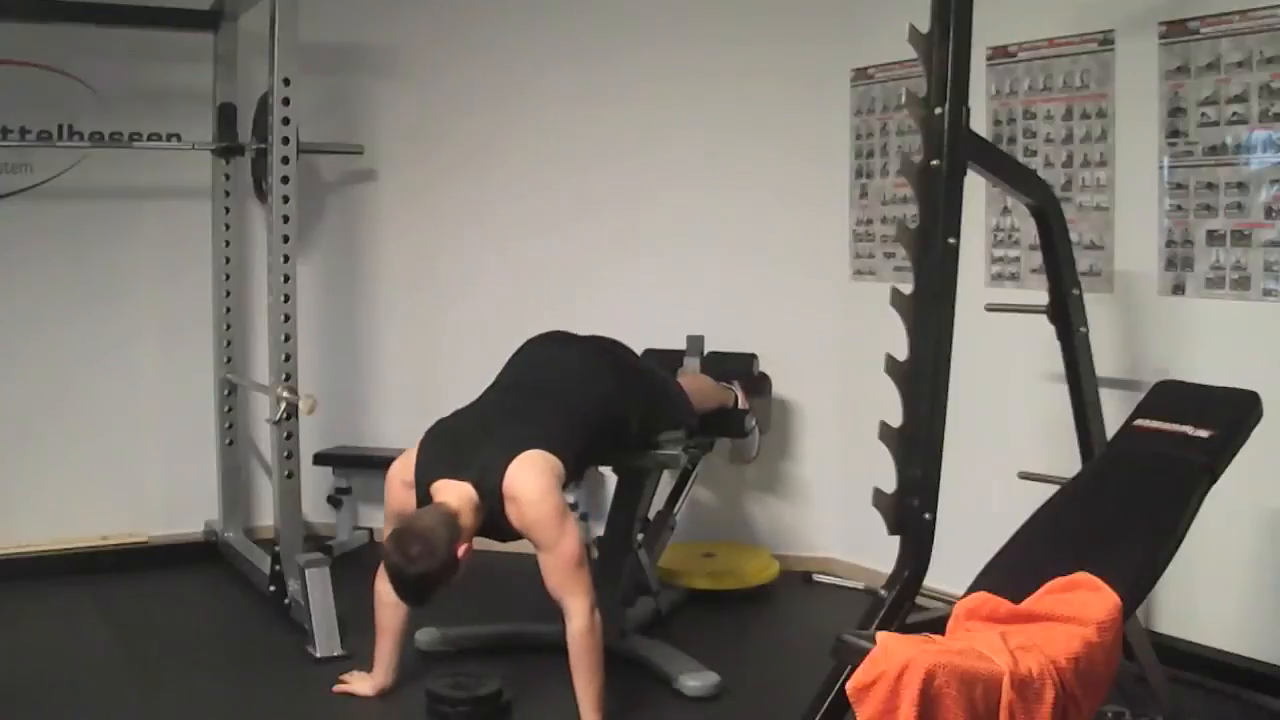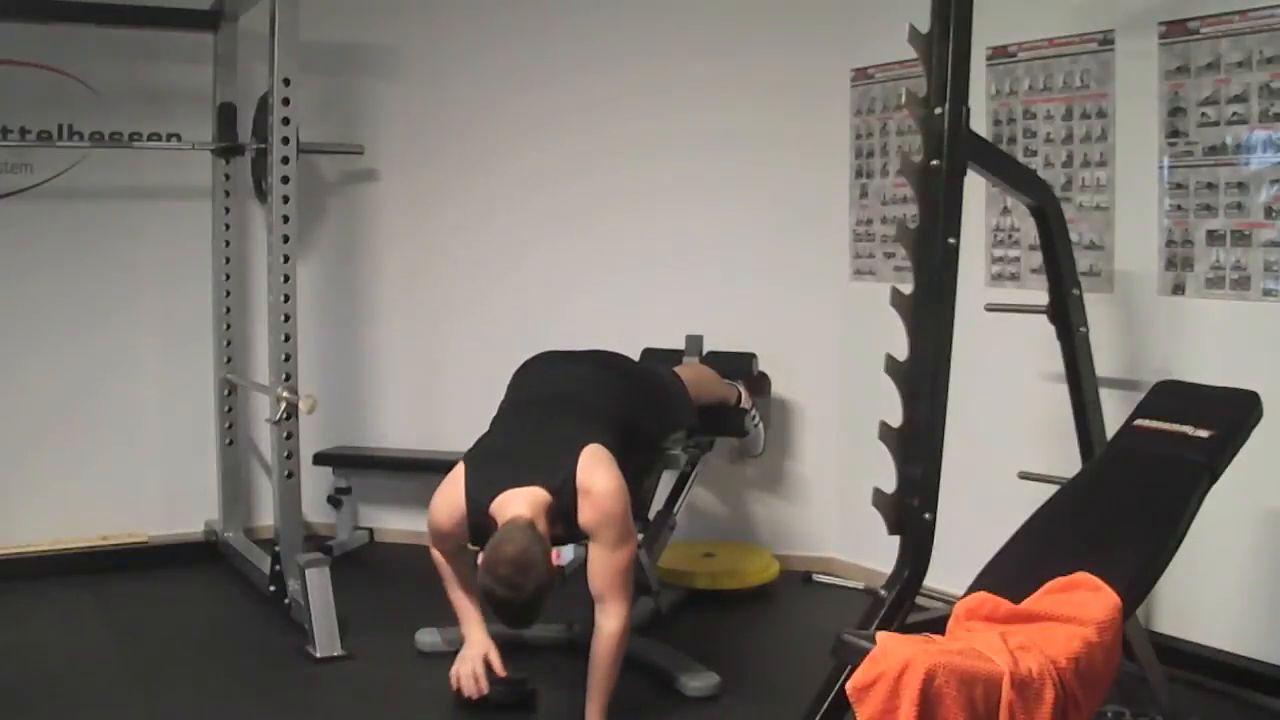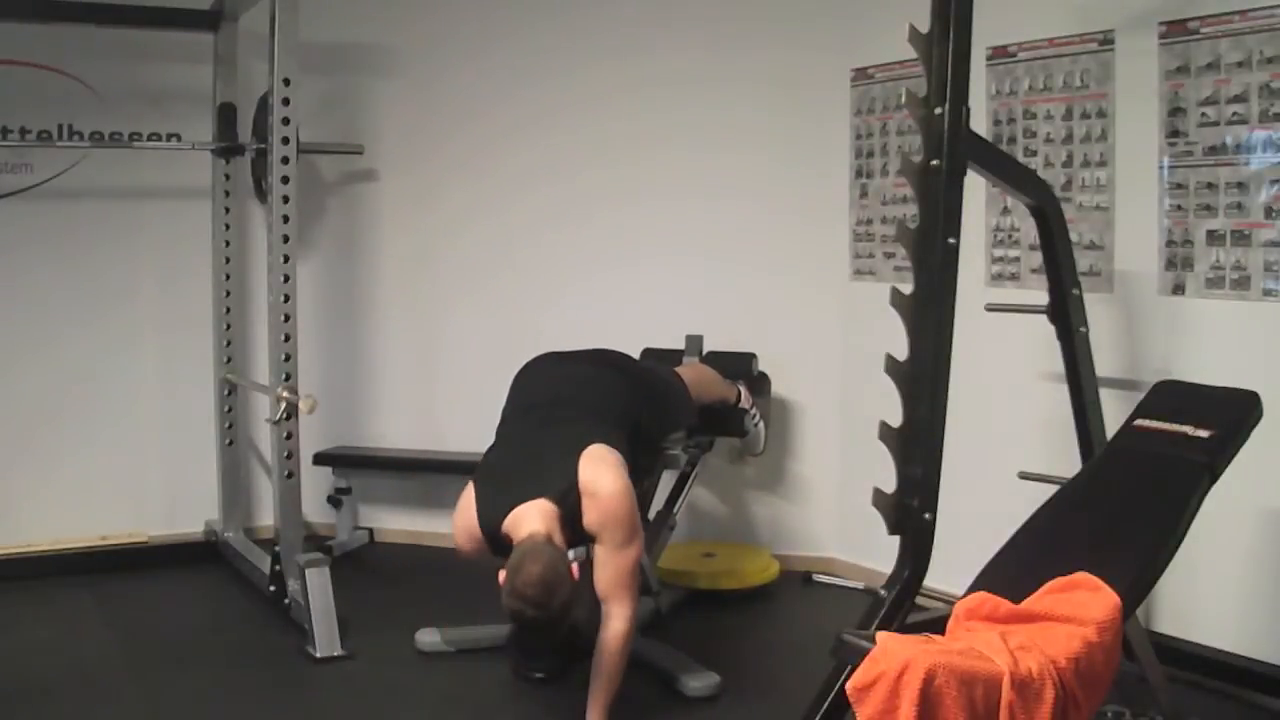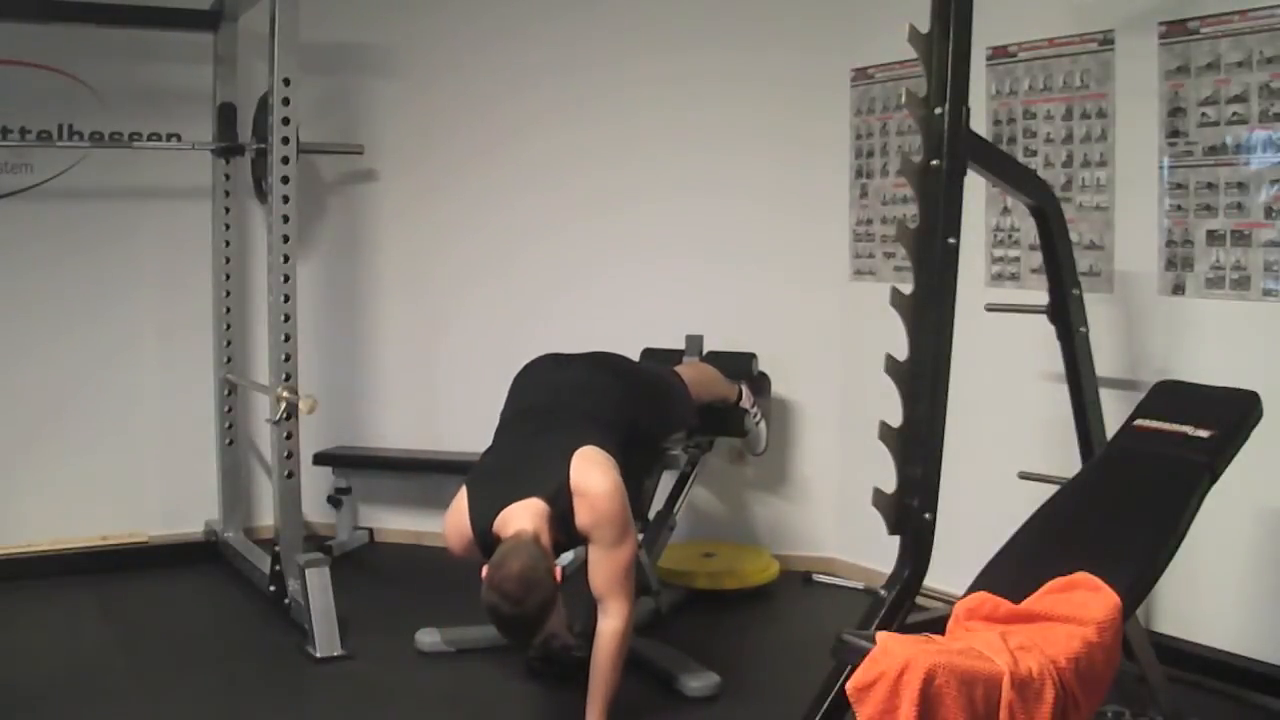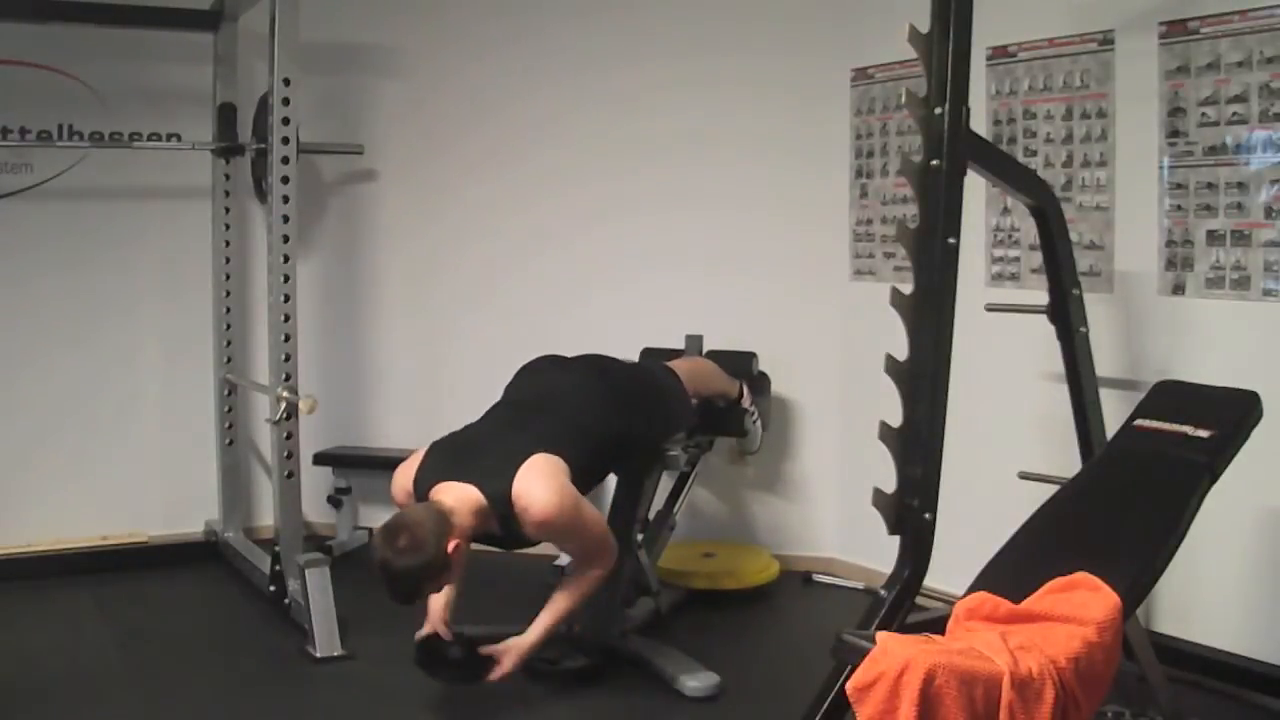
dt=1s
person 1, frame 1
left shoulder: (527, 494)
right shoulder: (405, 479)
left elbow: (580, 609)
right elbow: (389, 577)
right wrist: (380, 676)
left hip: (606, 378)
right hip: (537, 359)
left knee: (679, 401)
left ankle: (733, 400)
person 1, frame 2
left shoulder: (598, 492)
right shoulder: (450, 506)
left elbow: (612, 613)
right elbow: (445, 550)
right wrist: (473, 633)
left hip: (618, 386)
right hip: (538, 376)
left knee: (679, 386)
left ankle: (737, 398)
person 1, frame 3
left shoulder: (603, 493)
right shoulder: (471, 527)
left elbow: (619, 614)
left hip: (619, 383)
right hip: (539, 378)
left knee: (679, 384)
left ankle: (737, 397)
person 1, frame 4
left shoulder: (596, 493)
right shoulder: (462, 531)
left elbow: (614, 612)
right wrist: (549, 611)
left hip: (617, 387)
right hip: (537, 381)
left knee: (679, 384)
left ankle: (738, 397)
person 1, frame 5
left shoulder: (539, 502)
right shoulder: (408, 485)
left elbow: (601, 558)
right elbow: (443, 546)
left wrist: (529, 640)
right wrist: (438, 606)
left hip: (610, 396)
right hip: (540, 377)
left ankle: (737, 394)
